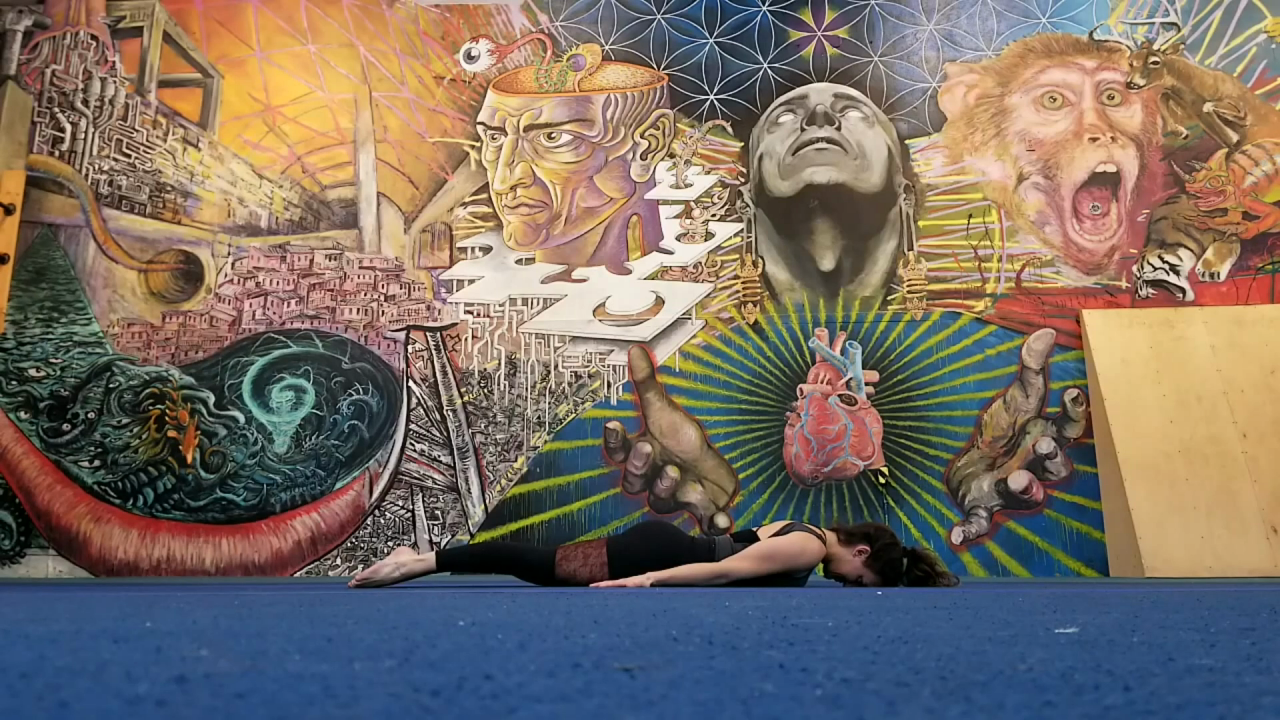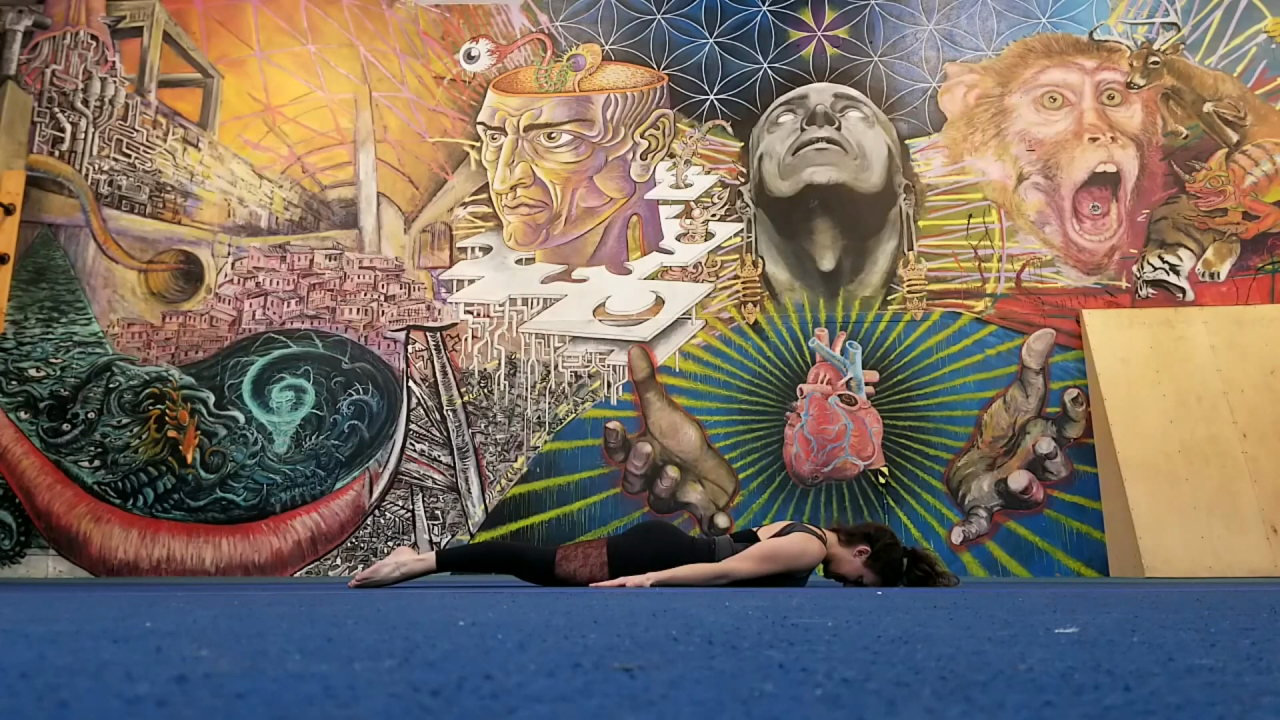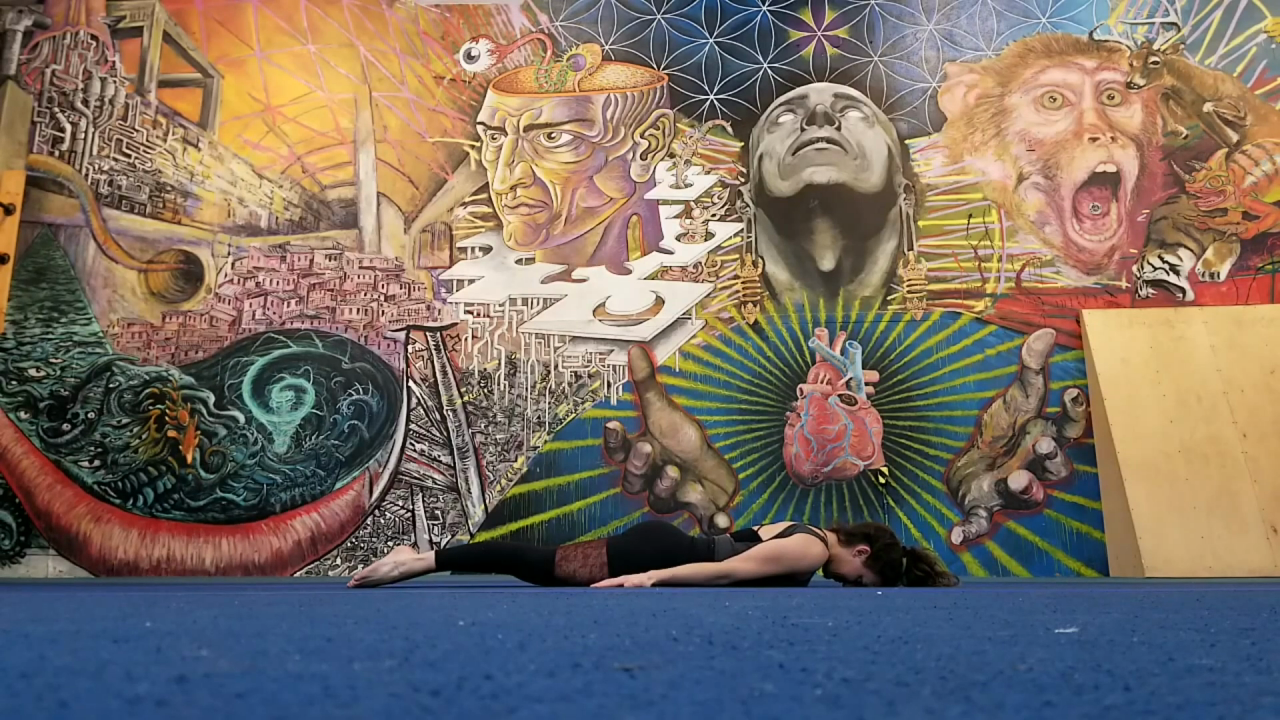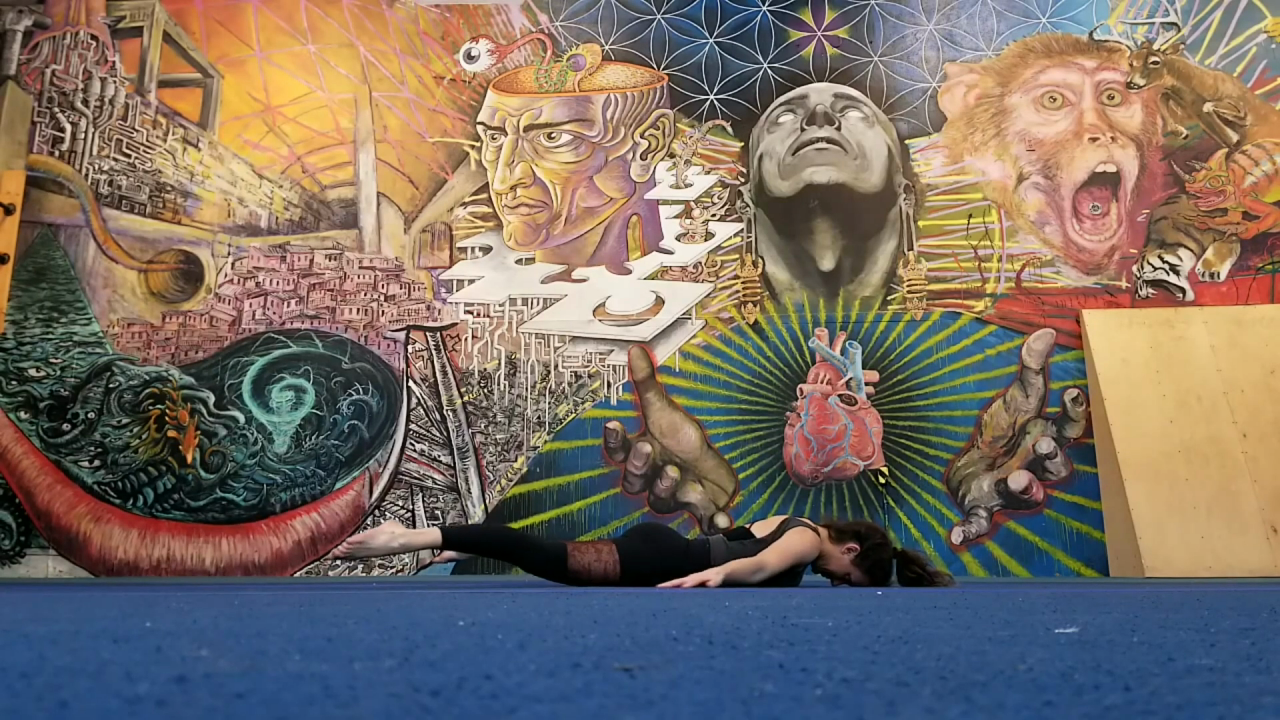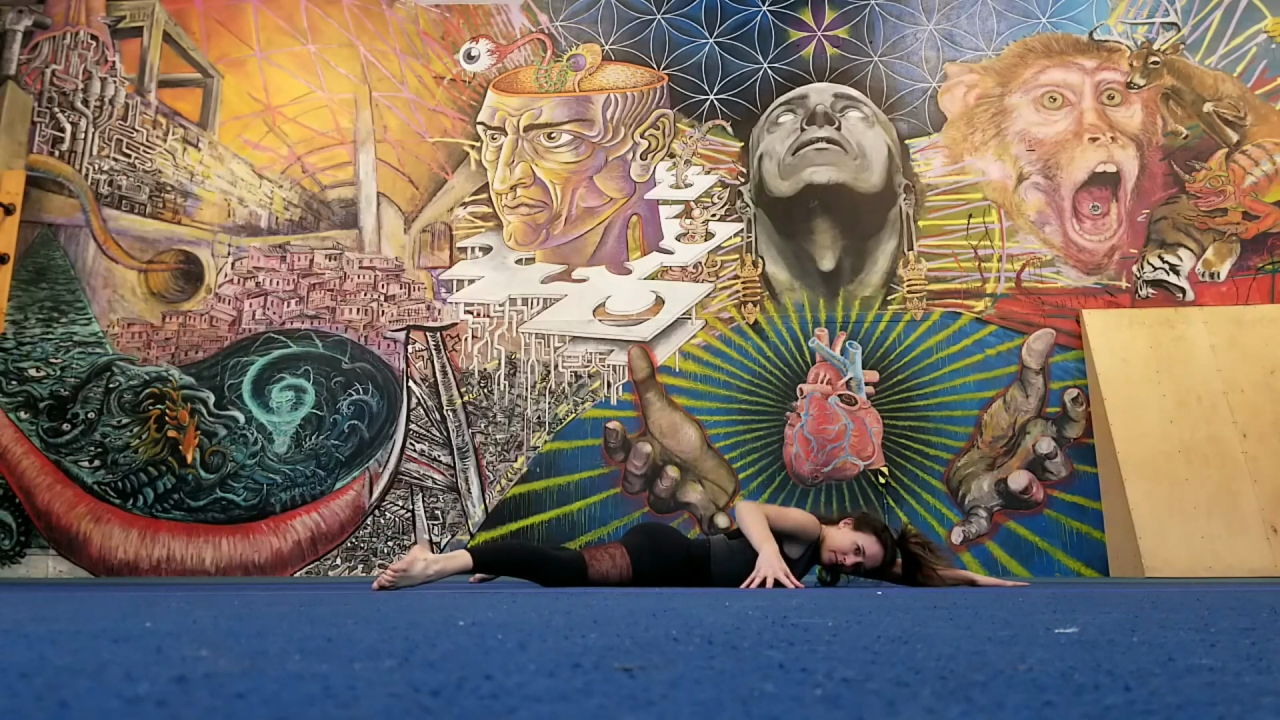
dt=0.7s
person 1, frame 1
left shoulder: (798, 532)
right shoulder: (809, 548)
right elbow: (726, 571)
right wrist: (648, 581)
left hip: (664, 543)
right hip: (661, 552)
left knee: (539, 565)
right knee: (537, 564)
left ankle: (421, 559)
right ankle: (421, 562)
person 1, frame 2
left shoulder: (800, 533)
right shoulder: (810, 549)
right elbow: (725, 572)
right wrist: (649, 581)
left hip: (665, 547)
right hip: (660, 554)
left knee: (541, 565)
right knee: (539, 565)
left ankle: (423, 559)
right ankle: (421, 563)
person 1, frame 3
left shoulder: (800, 533)
right shoulder: (812, 551)
right elbow: (727, 572)
right wrist: (652, 579)
left hip: (662, 545)
right hip: (659, 551)
left knee: (541, 565)
right knee: (538, 564)
left ankle: (425, 559)
right ankle: (417, 562)
person 1, frame 4
left shoulder: (790, 524)
right shoulder: (810, 539)
right elbow: (761, 565)
right wrist: (718, 573)
left hip: (665, 552)
right hip: (660, 559)
right knee: (546, 558)
right ankle: (412, 537)
person 1, frame 5
left shoulder: (815, 564)
right shoulder: (807, 528)
left elbow: (909, 570)
right elbow: (745, 509)
left wrist: (968, 575)
right wrist: (767, 554)
left hip: (675, 575)
right hip: (665, 557)
right knee: (568, 567)
right ankle: (444, 563)
